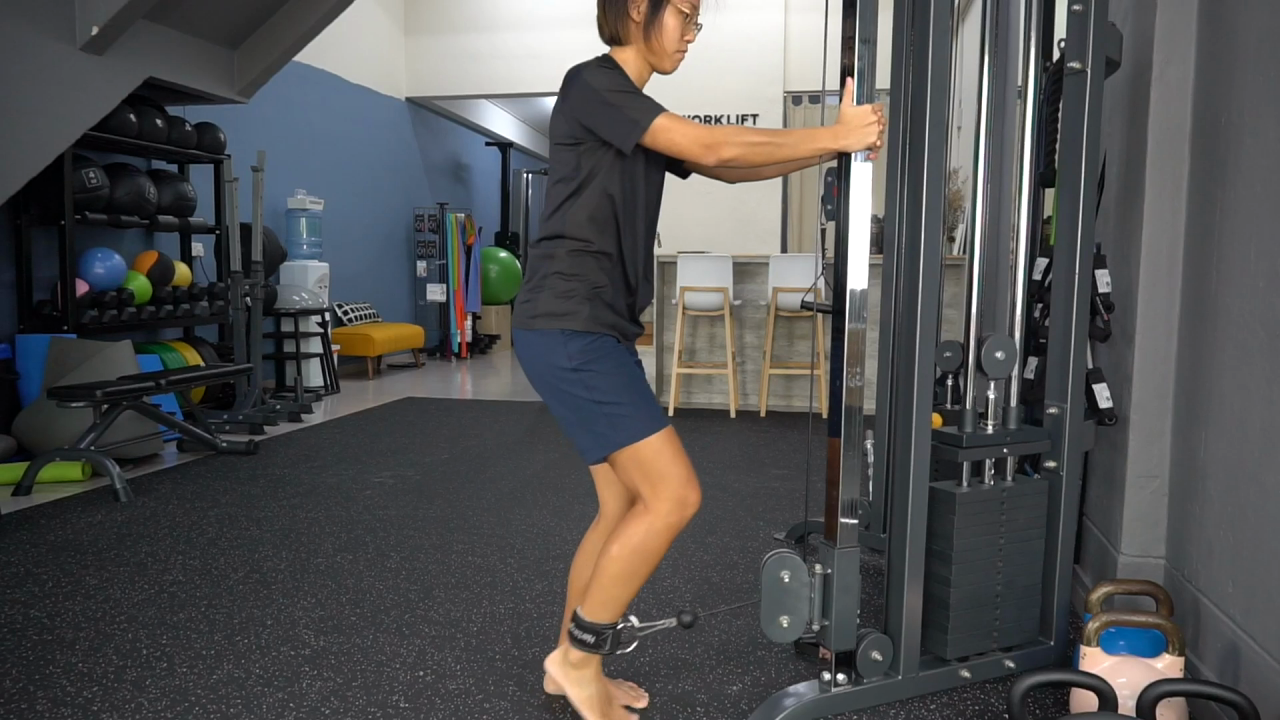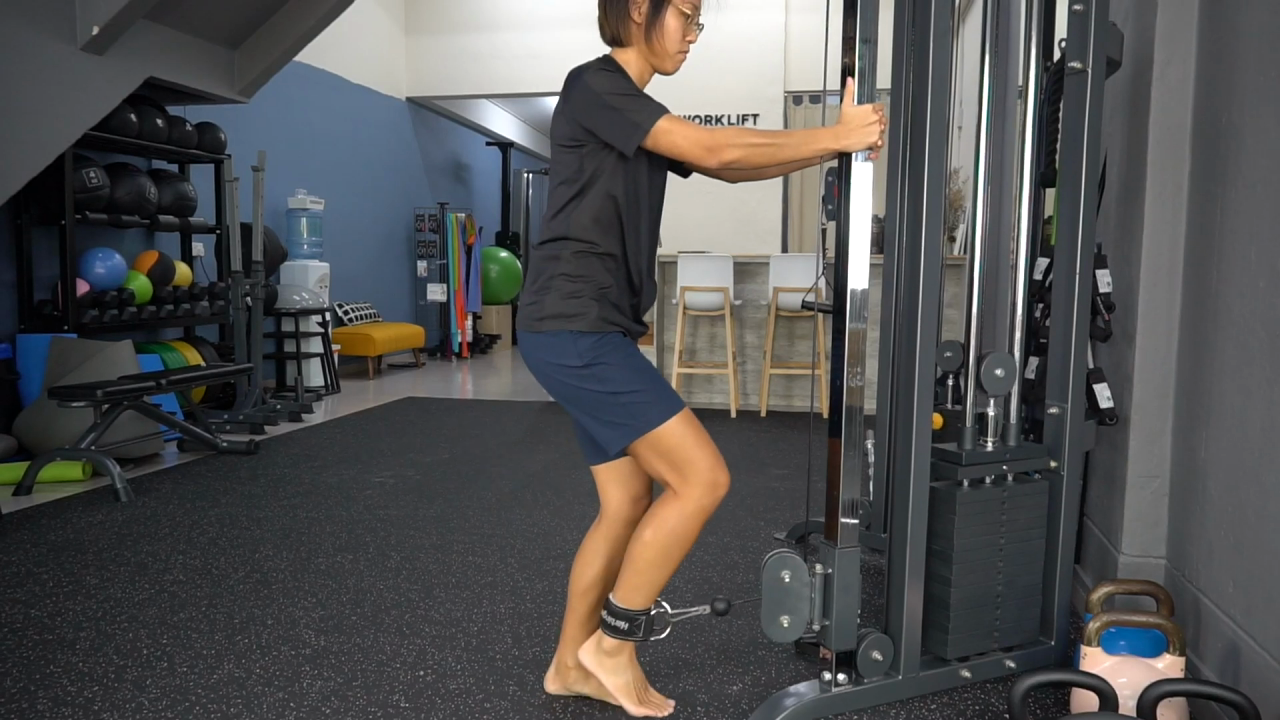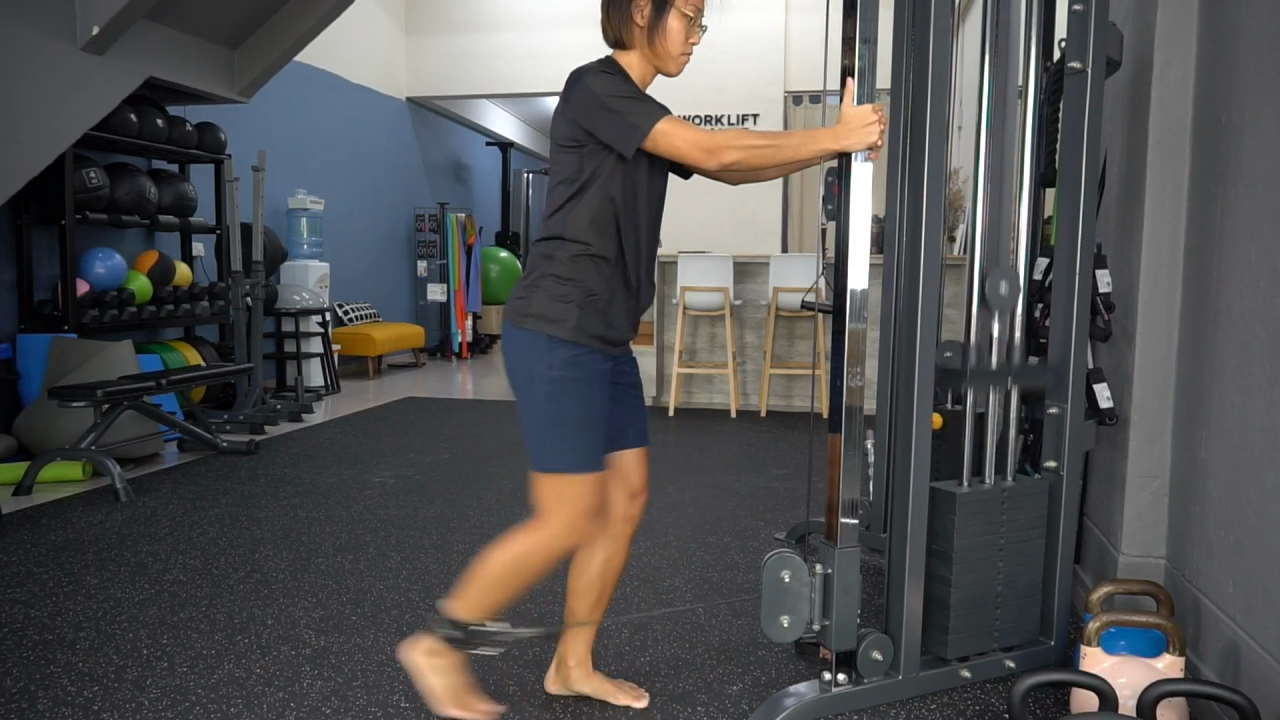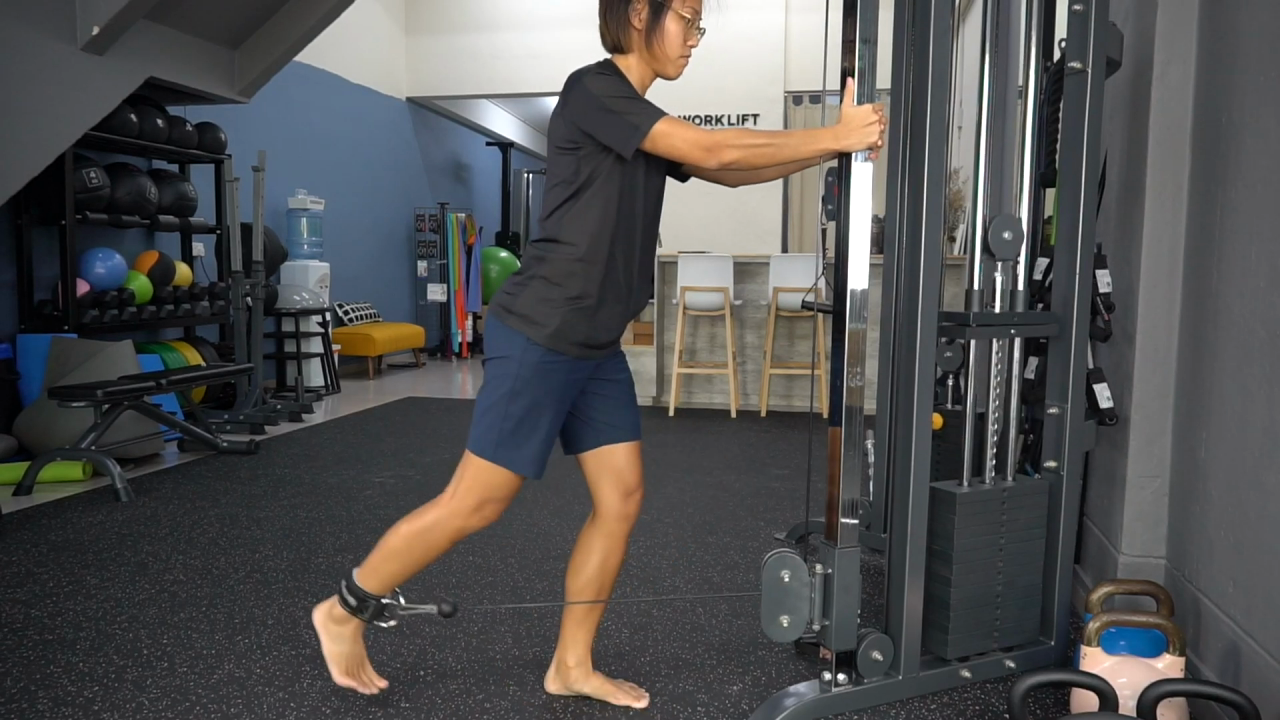
dt=0.4s
person 1, frame 1
left shoulder: (639, 115)
right shoulder: (591, 84)
left elbow: (725, 168)
right elbow: (711, 148)
left wrist: (835, 141)
right wrist: (835, 136)
left hip: (601, 331)
right hip: (567, 330)
left knee: (627, 504)
right knee: (672, 496)
right ankle: (579, 652)
person 1, frame 2
left shoulder: (637, 113)
right shoulder: (593, 86)
left elbow: (726, 168)
right elbow: (713, 150)
left wrist: (834, 141)
right wrist: (835, 136)
left hip: (598, 331)
right hip: (573, 329)
left knee: (629, 502)
right knee: (701, 480)
left ankle: (573, 663)
right ankle: (615, 642)
person 1, frame 3
left shoulder: (637, 109)
right shoulder: (594, 87)
left elbow: (727, 169)
right elbow: (713, 151)
left wrist: (832, 142)
right wrist: (835, 138)
left hip: (601, 337)
right hip: (557, 334)
left knee: (625, 501)
right knee: (568, 522)
right ankle: (440, 644)
person 1, frame 4
left shoulder: (642, 121)
right shoulder: (593, 90)
left elbow: (726, 171)
right elbow: (712, 151)
left wrist: (827, 144)
right wrist: (832, 138)
left hip: (594, 344)
right hip: (540, 334)
left knee: (622, 500)
right knee: (474, 504)
left ankle: (573, 665)
right ankle: (344, 610)
